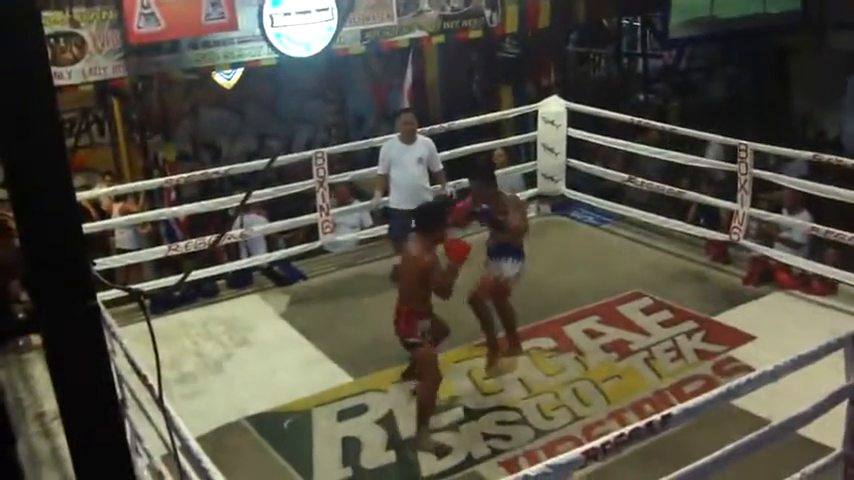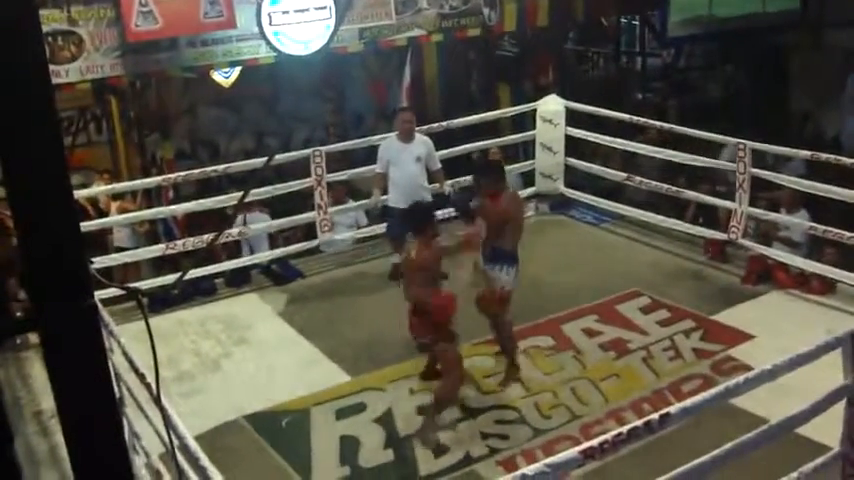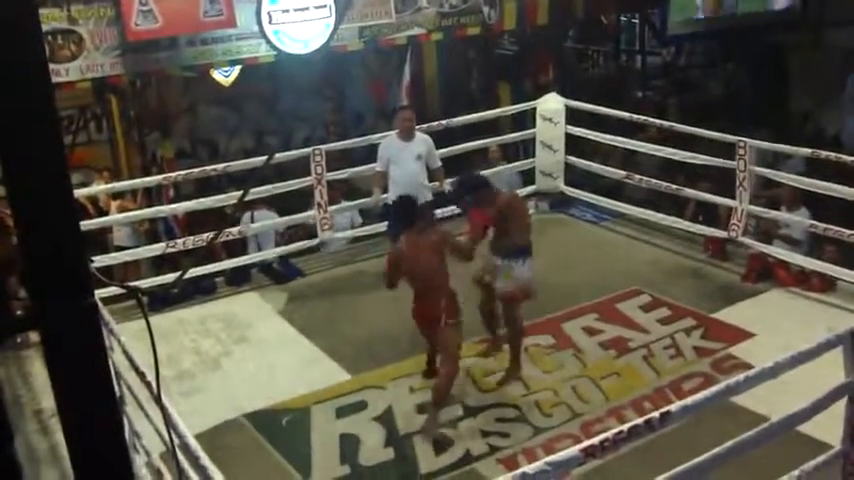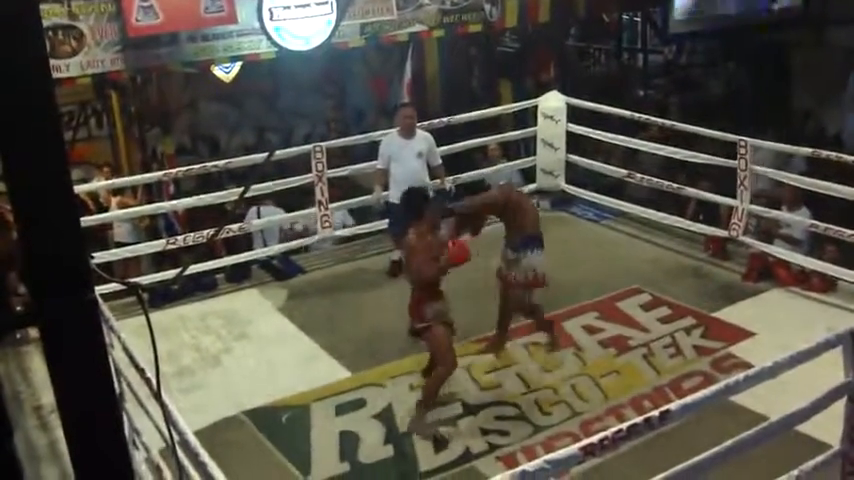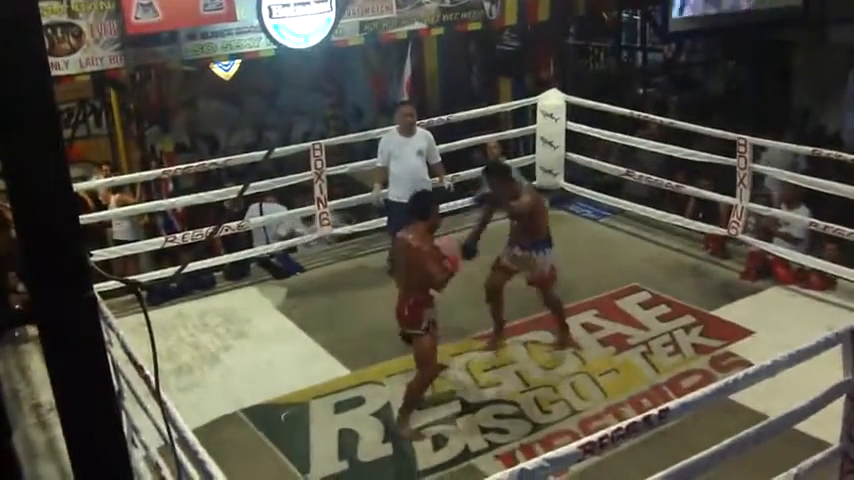
dt=0.2s
person 1, frame 1
left shoulder: (414, 243)
right shoulder: (426, 259)
right elbow: (444, 291)
right wrist: (455, 263)
left hip: (410, 311)
right hip: (414, 318)
left knee: (441, 331)
right knee: (432, 378)
left ankle: (412, 370)
right ankle: (422, 436)
person 1, frame 2
left shoulder: (428, 248)
right shoulder: (419, 257)
right elbow: (412, 294)
right wrist: (436, 301)
left hip: (432, 316)
right hip: (427, 321)
left knee: (448, 339)
right knee: (455, 375)
left ankle: (429, 370)
right ankle: (427, 428)
person 1, frame 3
left shoulder: (397, 251)
right shoulder: (436, 237)
left elbow: (390, 284)
right elbow: (467, 254)
left hip: (420, 308)
right hip: (442, 306)
left knee: (435, 340)
right knee: (450, 365)
left ankle: (431, 368)
right ankle: (432, 420)
person 1, frame 4
left shoulder: (421, 235)
right shoulder: (418, 241)
right elbow: (425, 275)
right wrist: (449, 261)
left hip: (428, 301)
right hip: (427, 305)
left knee: (443, 338)
right knee: (447, 364)
left ankle: (431, 368)
right ankle: (419, 418)
person 1, frame 5
left shoulder: (402, 236)
right shoulder: (421, 245)
right elbow: (438, 283)
right wrist: (449, 268)
left hip: (408, 301)
right hip: (416, 307)
right knee: (427, 371)
left ankle: (429, 365)
right ankle: (402, 421)
person 2, frame 1
left shoulder: (510, 202)
right shoulder: (484, 202)
left elbow: (519, 229)
right elbow: (457, 217)
left wrist: (494, 220)
left hip: (509, 258)
right hip: (496, 256)
left knee: (477, 299)
right knee: (500, 300)
left ankle: (494, 349)
right ankle: (514, 345)
person 2, frame 2
left shoulder: (509, 201)
right shoulder: (495, 199)
left elbow: (491, 218)
left hip: (502, 265)
right hip: (491, 261)
left knee: (498, 315)
right knee: (486, 304)
left ankle: (513, 366)
right ankle: (508, 342)
person 2, frame 3
left shoulder: (506, 200)
right shoulder: (490, 203)
right elbow: (478, 234)
left hip: (516, 259)
right hip: (498, 256)
left knee: (511, 313)
right knee: (487, 304)
left ankle: (514, 365)
right ankle: (495, 339)
person 2, frame 4
left shoulder: (503, 194)
right shoulder: (492, 202)
left elbow: (473, 204)
right elbow: (475, 229)
left wrist: (453, 209)
right wrist: (467, 220)
left hip: (528, 249)
right hip: (512, 248)
left knee: (521, 302)
right knee: (506, 296)
left ankle: (548, 328)
right ankle: (500, 337)
person 2, frame 5
left shoulder: (527, 193)
right shoulder: (503, 195)
left elbow: (520, 210)
right elbow: (485, 215)
left wrist: (500, 202)
right wrist: (473, 237)
left hip: (538, 249)
right hip: (515, 246)
left knee: (547, 295)
right knee: (492, 286)
left ankle: (563, 329)
right ankle: (498, 331)
person 3, frame 1
left shoulder: (427, 143)
right shoulder: (389, 146)
left elbow: (437, 168)
right elbow: (382, 172)
left wrist: (444, 186)
right wrist: (378, 196)
left hip: (424, 200)
right hip: (398, 202)
right knee: (398, 237)
right ankle: (398, 263)
person 3, frame 2
left shoulder: (425, 142)
right shoulder: (387, 145)
left elbow: (435, 168)
right elbow: (381, 172)
left wrist: (443, 185)
right wrist: (377, 193)
left hip: (422, 199)
right hip: (397, 201)
right knee: (396, 234)
right ankle: (397, 262)
person 3, frame 3
left shoulder: (425, 140)
right shoulder: (387, 144)
left elbow: (435, 166)
right elbow: (381, 170)
left wrist: (442, 183)
right wrist: (377, 191)
left hip: (423, 198)
right knee: (397, 233)
person 3, frame 4
left shoulder: (426, 138)
right shoulder: (388, 141)
left elbow: (436, 164)
right elbow: (382, 168)
left wrist: (444, 182)
right wrist: (378, 189)
right hip: (398, 197)
right knee: (397, 230)
right ankle: (397, 258)
person 3, frame 5
left shoulder: (425, 136)
right shoulder: (388, 139)
left elbow: (435, 161)
right elbow: (381, 166)
left wrist: (443, 179)
right wrist: (377, 187)
right hip: (398, 195)
right knee: (396, 228)
